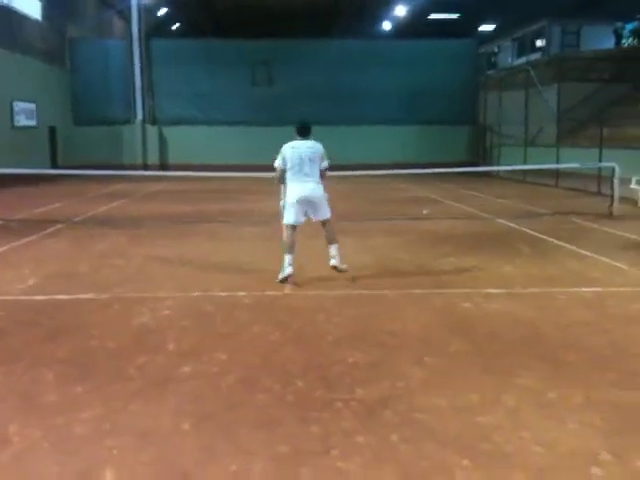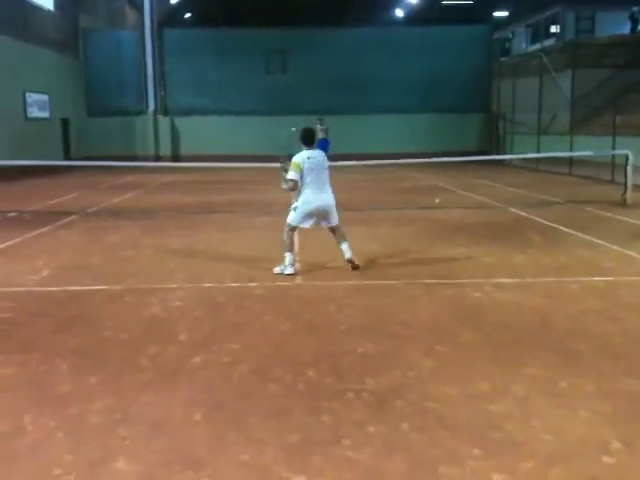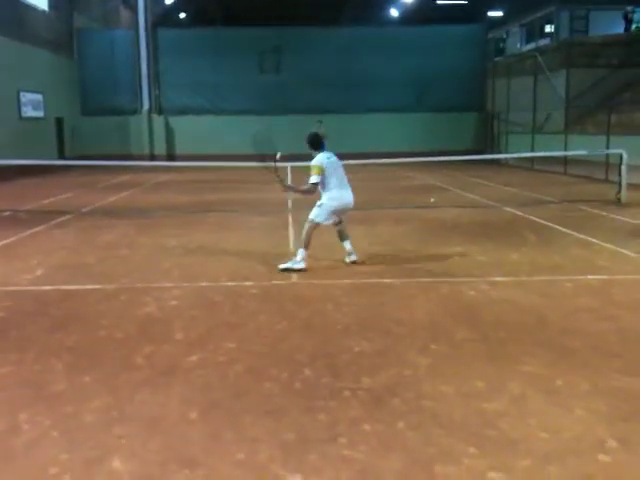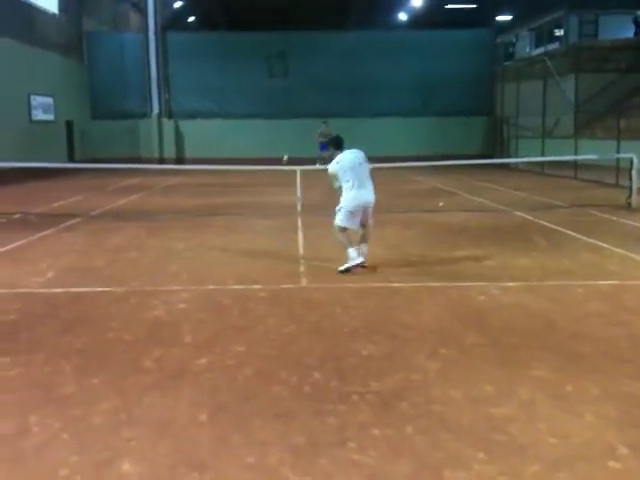
dt=0.3s
person 1, frame 1
left shoulder: (286, 148)
right shoulder: (318, 147)
left elbow: (280, 175)
right elbow: (323, 173)
left wrist: (285, 186)
left hip: (295, 192)
right hip: (315, 190)
left knee: (289, 229)
right knee: (327, 224)
left ankle: (287, 266)
right ankle: (335, 258)
person 1, frame 2
left shoulder: (298, 159)
right shoulder: (322, 155)
left elbow: (293, 187)
left wrist: (285, 186)
left hip: (309, 201)
right hip: (327, 200)
left knee: (288, 230)
right knee: (335, 229)
left ankle: (288, 265)
right ankle: (348, 255)
person 1, frame 3
left shoulder: (317, 162)
right shoulder: (332, 157)
left elbow: (312, 189)
left wrist: (292, 188)
left hip: (333, 199)
right hip: (348, 197)
left knee: (309, 227)
right knee: (338, 223)
left ankle: (299, 260)
right ankle: (351, 254)
person 1, frame 4
left shoulder: (332, 166)
right shoulder: (359, 153)
left elbow: (340, 186)
right elbow: (370, 176)
left hip: (351, 198)
right hip: (369, 196)
left knee: (340, 230)
right knee: (365, 225)
left ankle: (354, 257)
right ankle: (362, 256)
